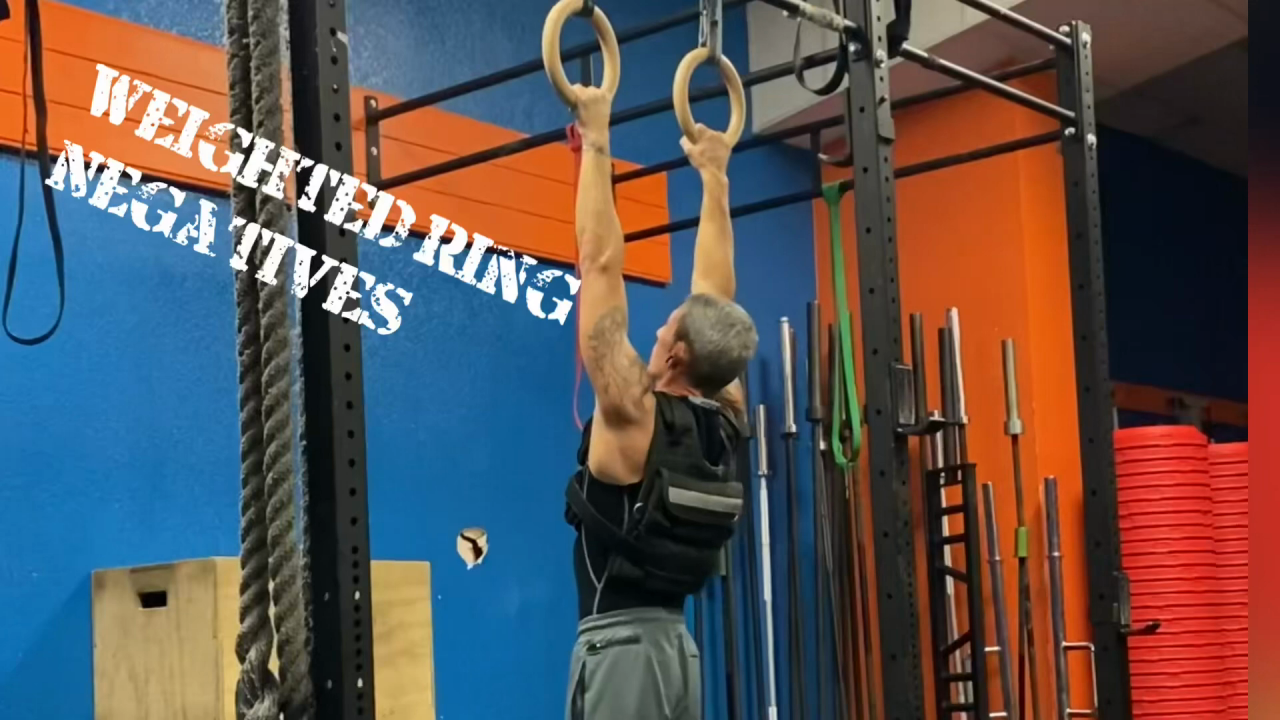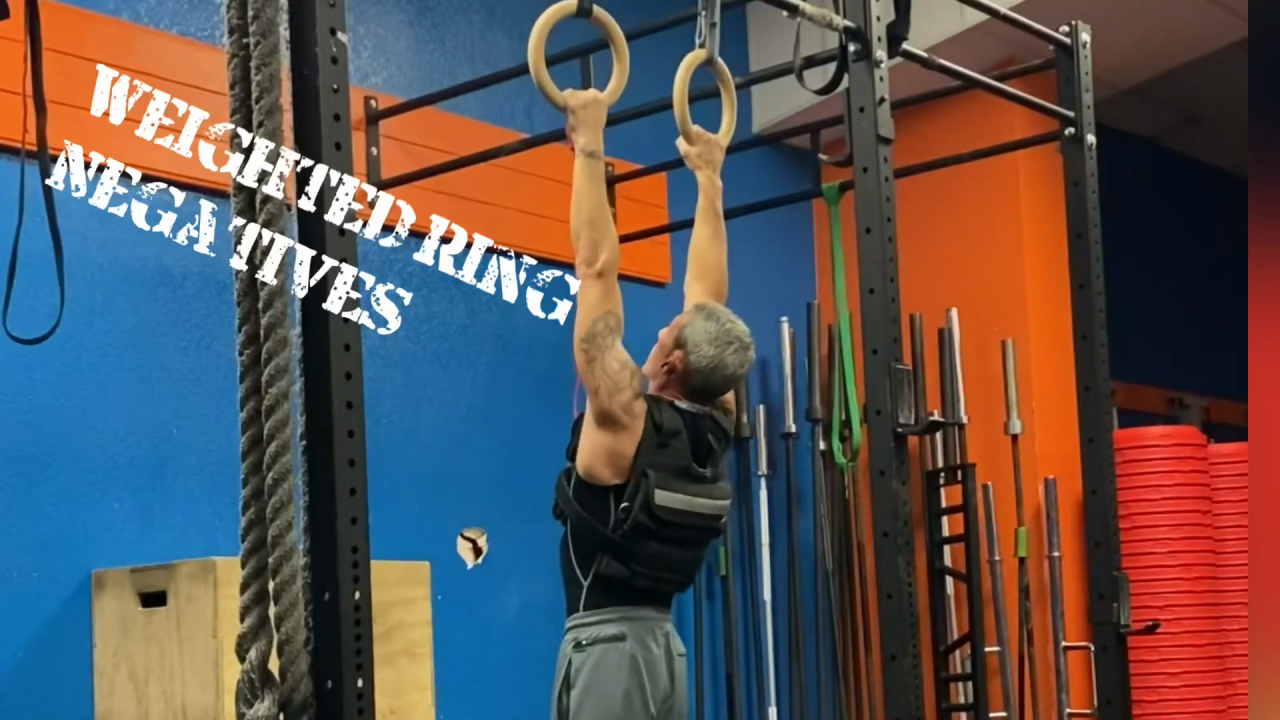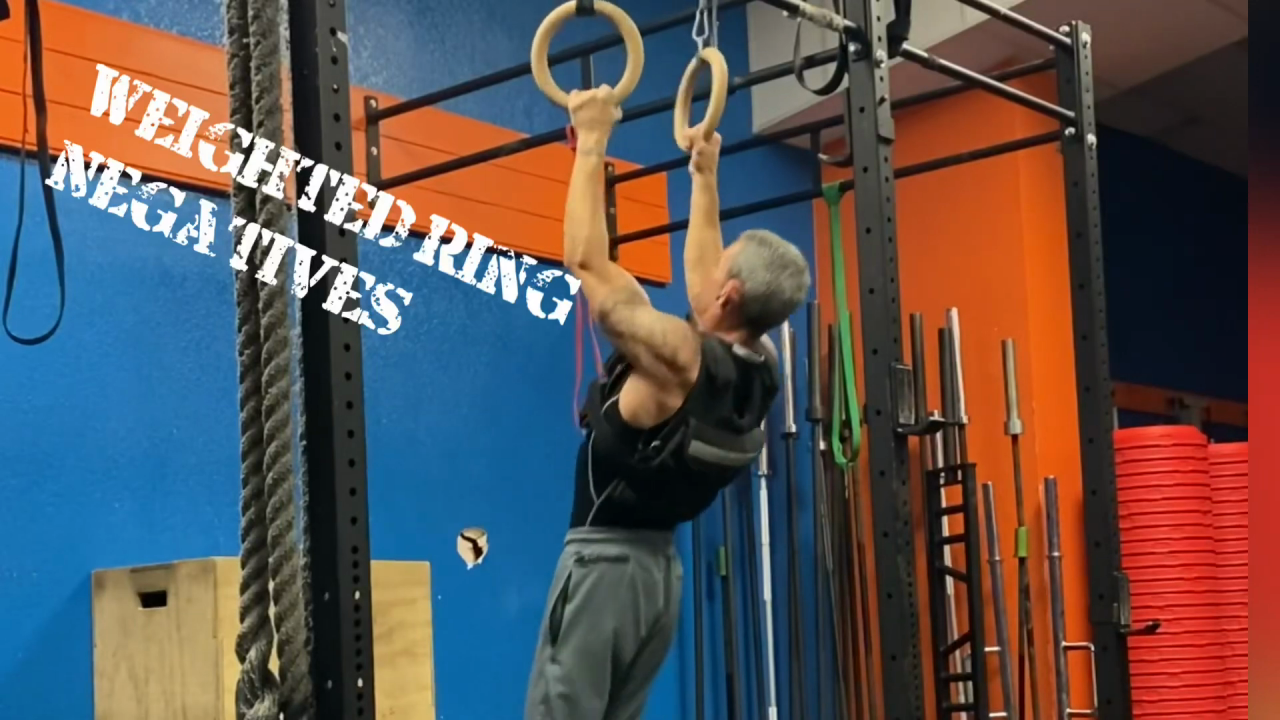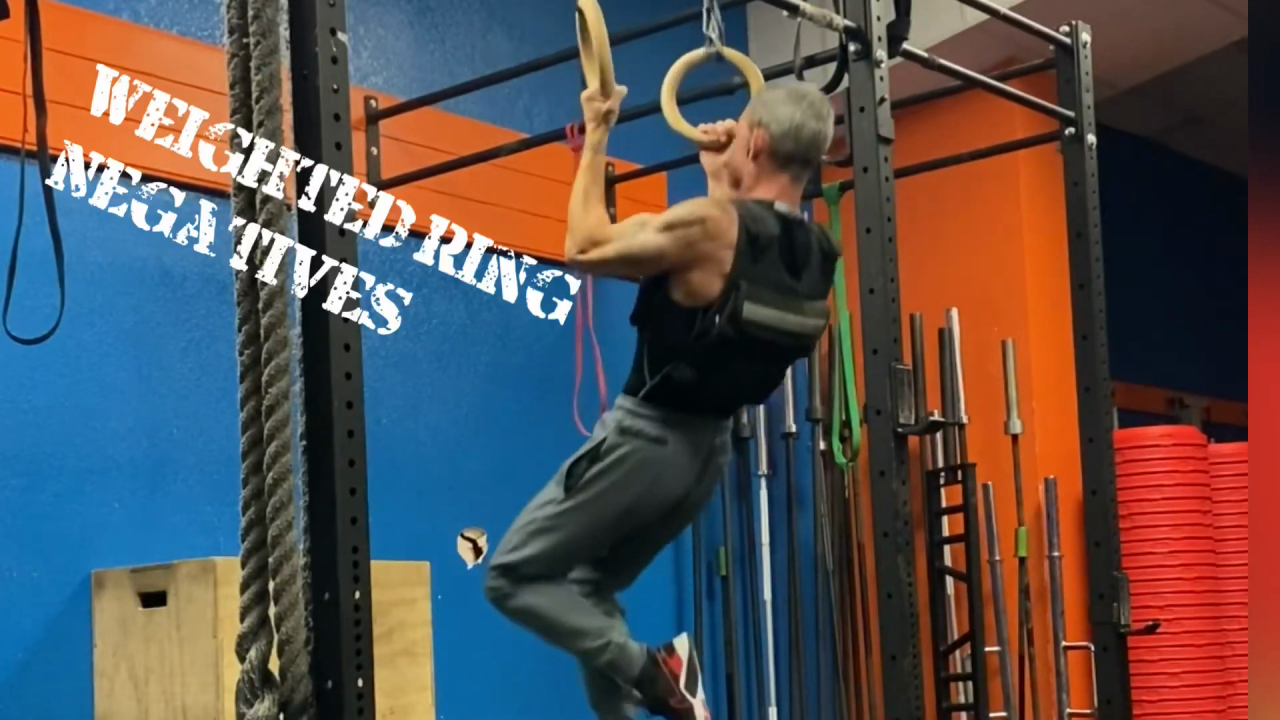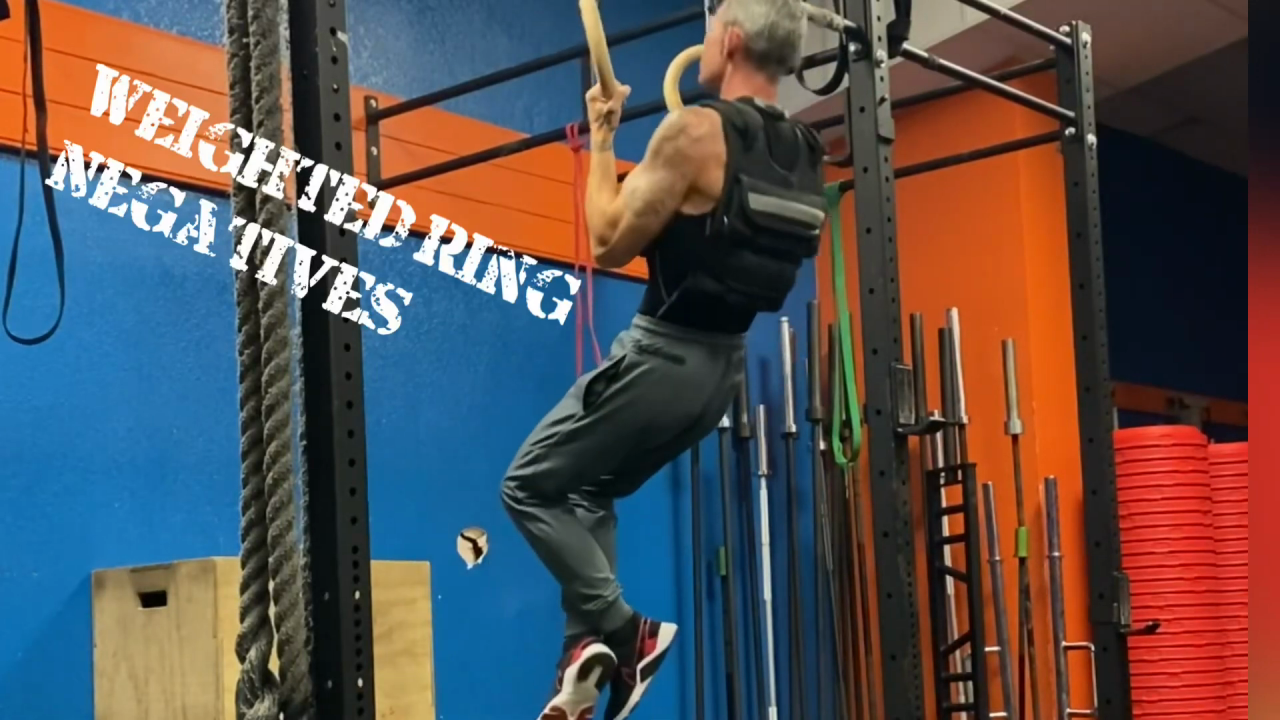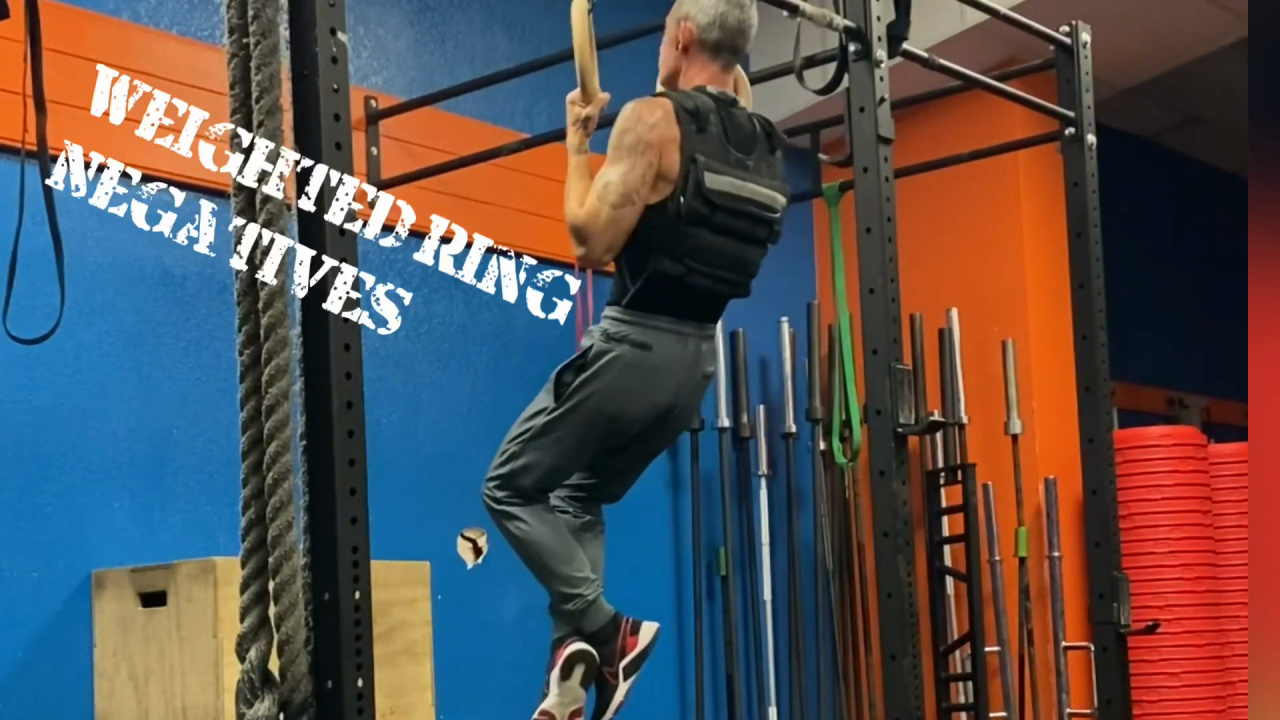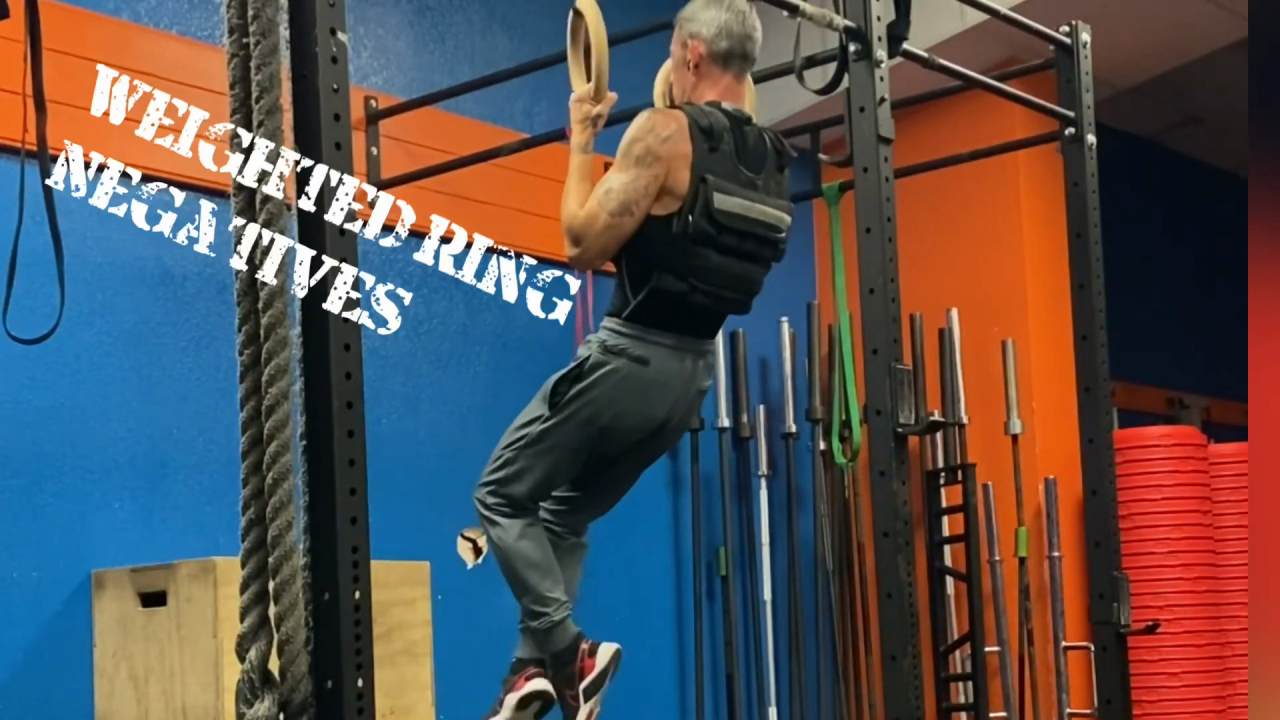
dt=0.4s
person 1, frame 1
left shoulder: (633, 417)
right shoulder: (726, 421)
left elbow: (600, 263)
right elbow: (716, 295)
left wrist: (596, 140)
right wrist: (714, 175)
left hip: (619, 649)
right hip: (675, 647)
person 1, frame 2
left shoulder: (623, 420)
right shoulder: (716, 426)
left elbow: (597, 268)
right elbow: (709, 297)
left wrist: (588, 143)
right wrist: (708, 177)
left hip: (606, 646)
right hip: (662, 645)
person 1, frame 3
left shoulder: (678, 360)
right shoulder: (761, 370)
left elbow: (585, 261)
right elbow: (701, 281)
left wrist: (591, 140)
right wrist: (704, 178)
left hip: (605, 565)
right hip: (660, 570)
person 1, frame 4
left shoulder: (713, 229)
right shoulder: (819, 257)
left elbow: (584, 247)
left wrist: (596, 138)
right wrist: (720, 174)
left hip: (646, 440)
right hip: (706, 449)
left knee: (514, 573)
right knee: (590, 583)
person 1, frame 5
left shoulder: (696, 130)
right shoulder: (804, 155)
left elbow: (608, 243)
left wrist: (600, 140)
left hip: (663, 356)
right hip: (721, 364)
left knee: (531, 487)
right knee: (589, 491)
left ankle: (623, 632)
right ankle: (588, 646)
person 1, frame 6
left shoulder: (653, 118)
right shoulder: (762, 145)
left elbow: (592, 243)
left wrist: (577, 142)
left hip: (633, 346)
right hip: (694, 356)
left knee: (511, 488)
right knee: (578, 498)
left ankle: (602, 631)
right ankle: (580, 643)
person 1, frame 7
left shoulder: (665, 131)
right shoulder: (770, 162)
left elbow: (583, 244)
left wrist: (581, 140)
left hip: (628, 358)
right hip: (690, 370)
left knee: (503, 497)
right knee: (565, 511)
left ankle: (565, 651)
